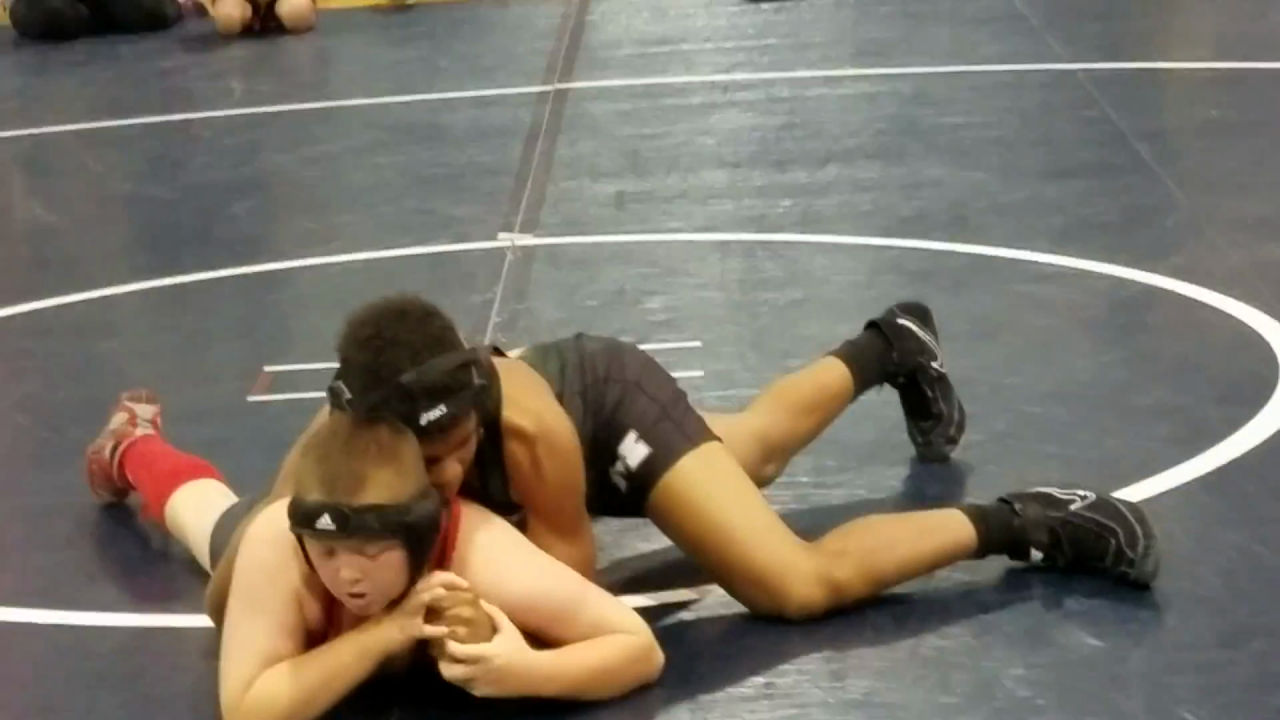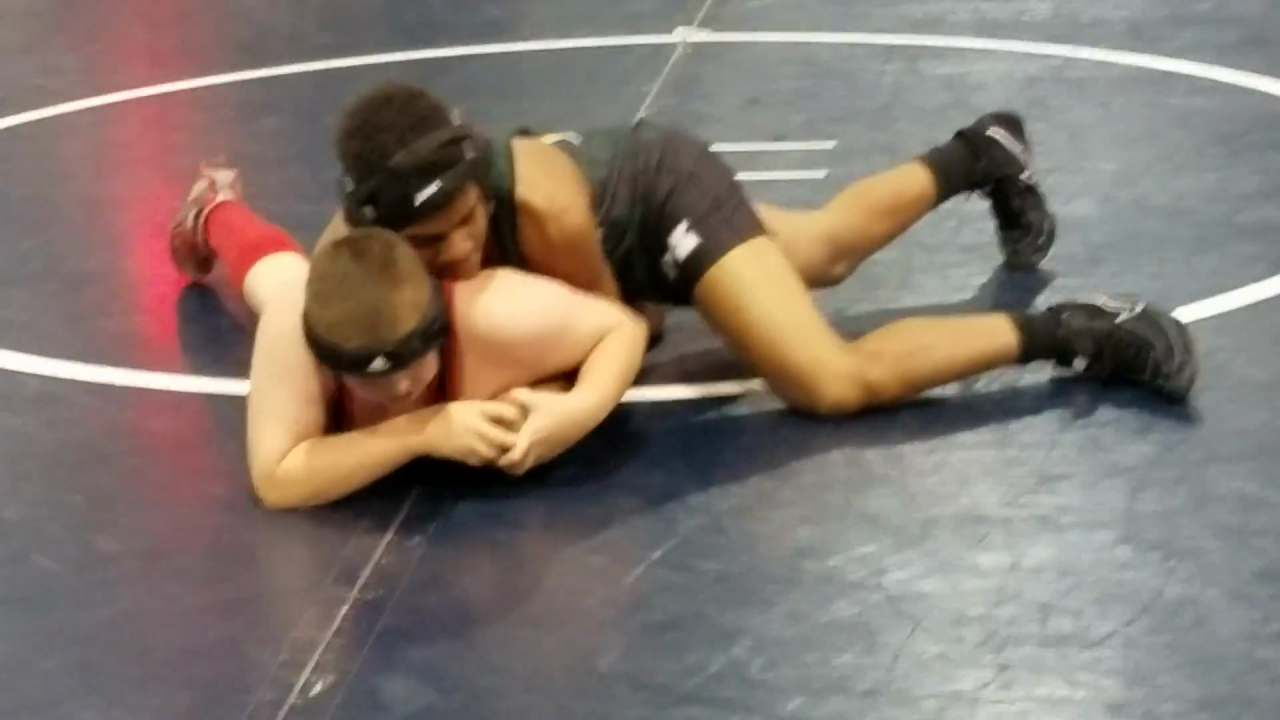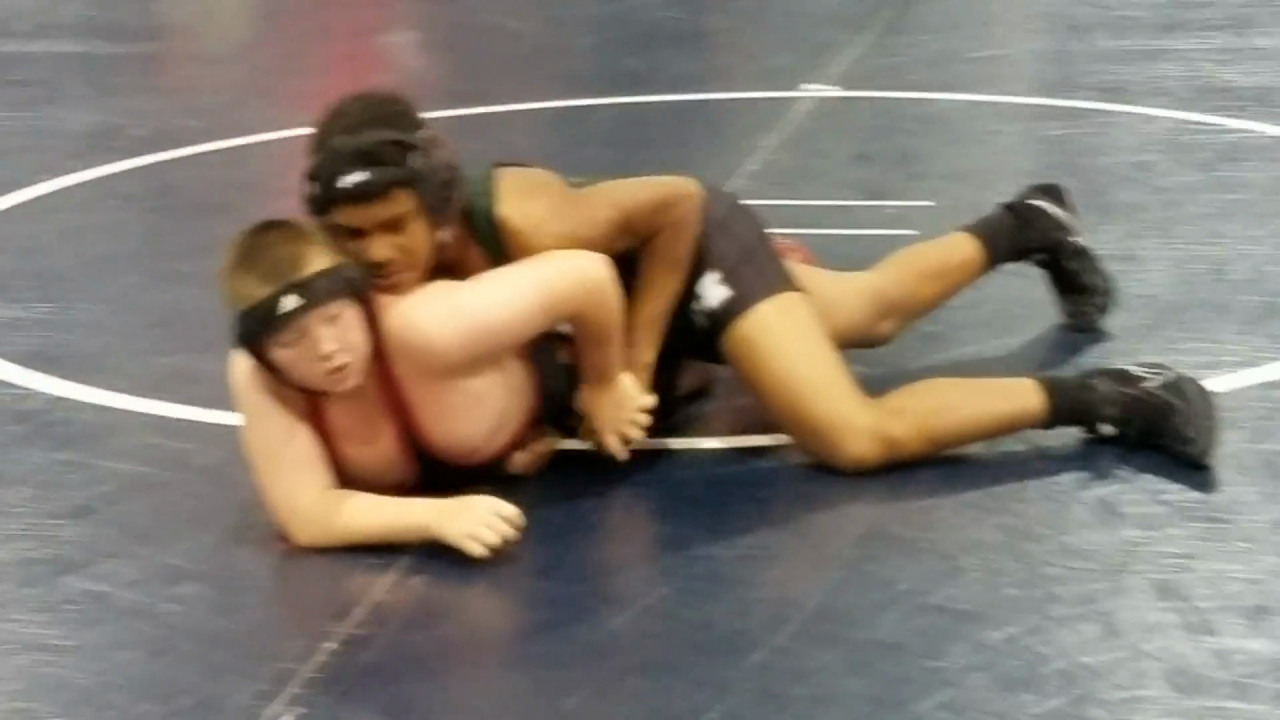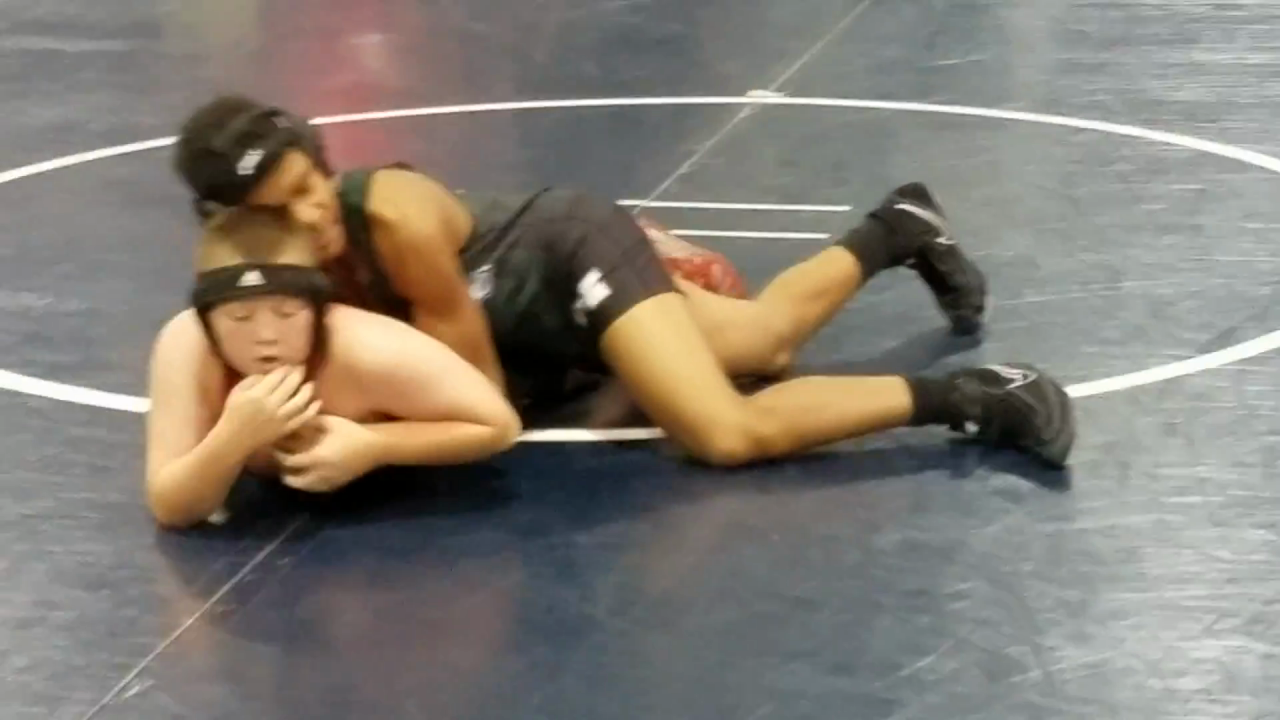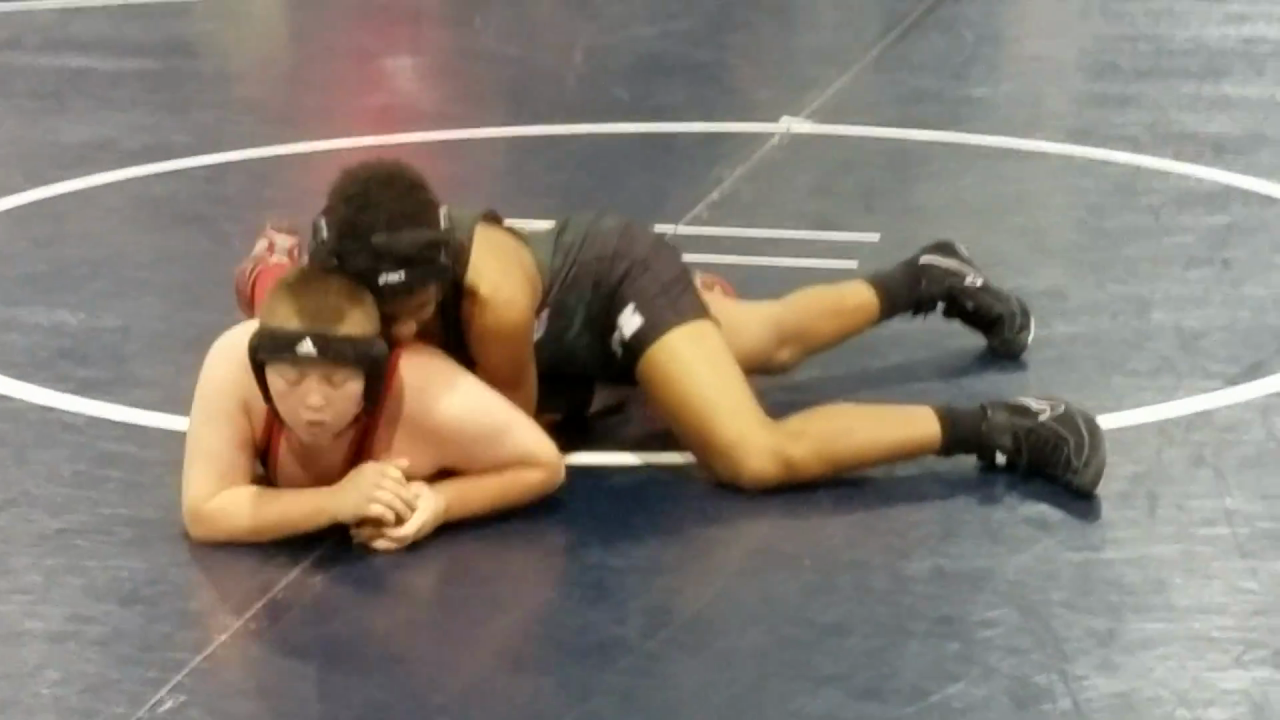
dt=1s
person 1, frame 1
left shoulder: (527, 418)
left elbow: (569, 565)
left hip: (622, 412)
left knee: (802, 581)
right knee: (754, 458)
left ankle: (1017, 525)
right ankle: (886, 346)
person 1, frame 2
left shoulder: (540, 201)
right shoulder: (361, 235)
left hip: (662, 191)
right hip: (619, 220)
left knee: (837, 380)
right knee: (832, 248)
left ankle: (1071, 334)
right ankle: (981, 156)
person 1, frame 3
left shoulder: (526, 224)
right shoulder: (378, 250)
left elbow: (679, 200)
left wrist: (632, 367)
left hip: (696, 248)
right hip: (647, 282)
left knee: (858, 439)
right knee: (878, 311)
left ankle: (1098, 398)
right ankle: (1024, 225)
person 1, frame 4
left shoulder: (395, 217)
left elbow: (480, 387)
left hip: (576, 252)
right hip: (537, 302)
left knee: (728, 435)
right knee: (766, 340)
left ankle: (964, 397)
right ankle: (898, 230)
person 1, frame 5
left shoulder: (492, 293)
right shoulder: (331, 270)
left hip: (621, 279)
right hip: (575, 285)
left knee: (758, 459)
right knee: (779, 340)
left ankle: (992, 430)
right ankle: (925, 277)
person 2, frame 1
left shoulder: (474, 556)
right shoulder: (275, 542)
left elbow: (642, 648)
left wrist: (530, 670)
right wrist: (381, 637)
right knee: (222, 513)
right ankle: (134, 443)
person 2, frame 2
left shoulder: (489, 317)
right shoulder: (297, 326)
left elbow: (623, 329)
right elbow: (276, 482)
left wrist: (577, 413)
right wrist: (422, 432)
right knee: (275, 270)
right ankle: (215, 209)
person 2, frame 3
left shoulder: (426, 330)
right shoulder: (254, 373)
left elbow: (588, 272)
right elbow: (305, 516)
left wrist: (603, 383)
right wrist: (438, 515)
person 2, frame 4
left shoulder: (367, 352)
right shoulder: (186, 348)
left elbow: (501, 427)
right elbow: (167, 505)
left wrist: (371, 446)
right wrist: (237, 434)
person 2, frame 5
left shoulder: (428, 396)
right shoulder: (234, 367)
left elbow: (547, 466)
right elbow: (203, 515)
left wrist: (439, 502)
right wrist: (336, 501)
